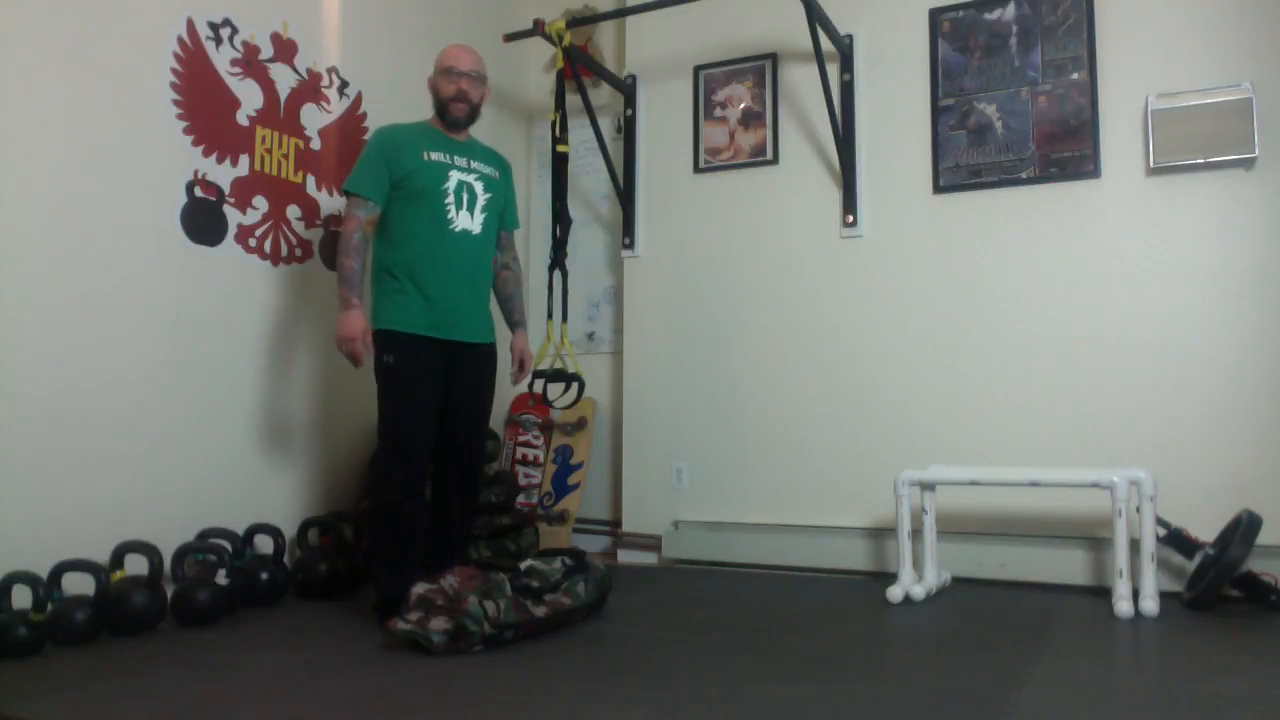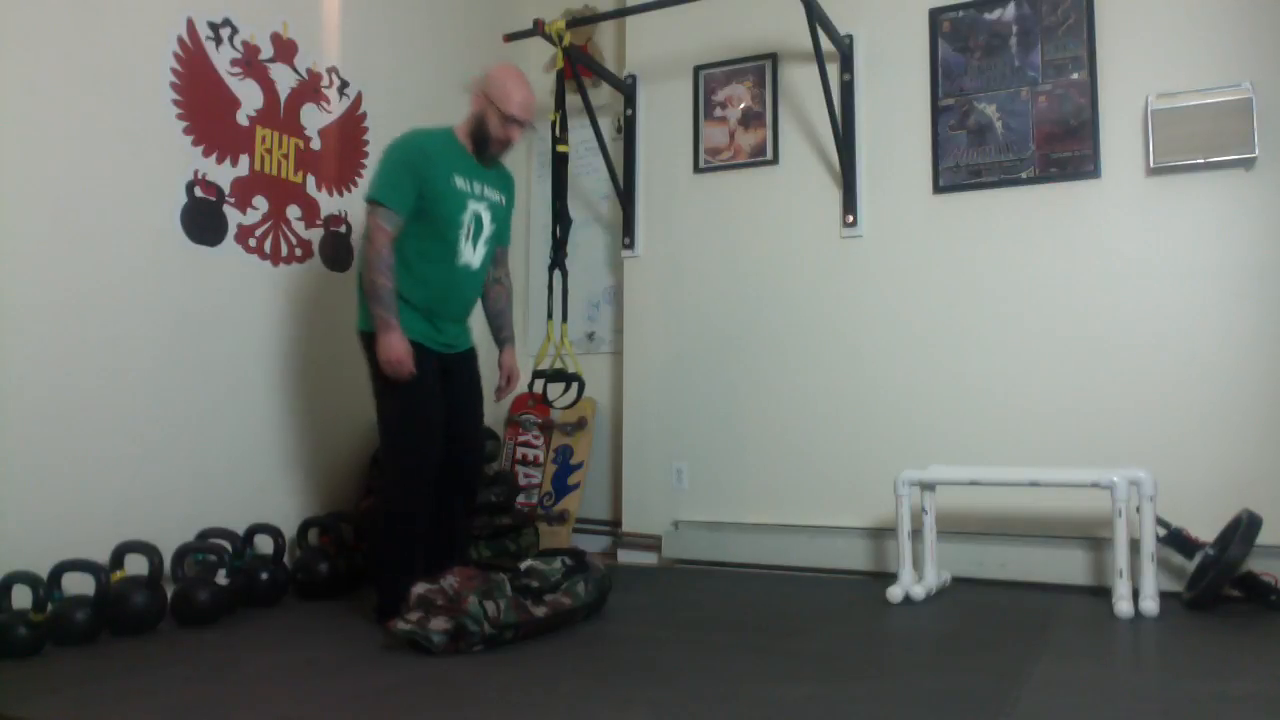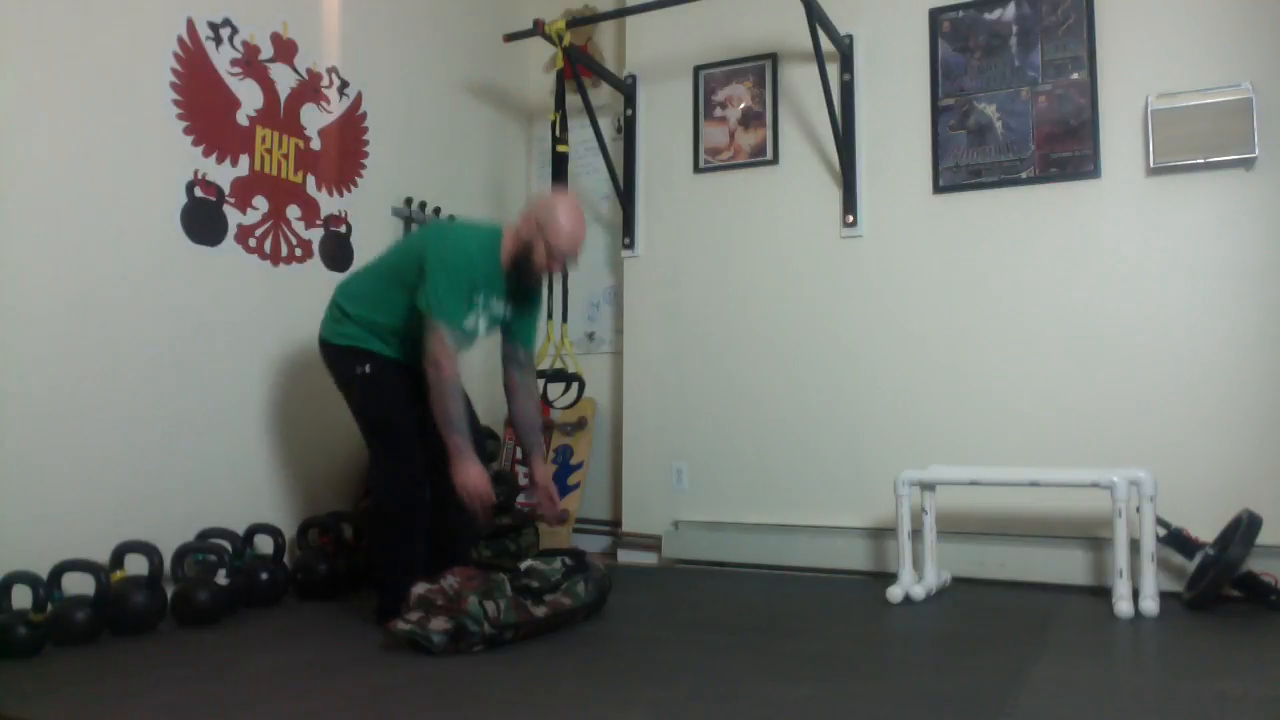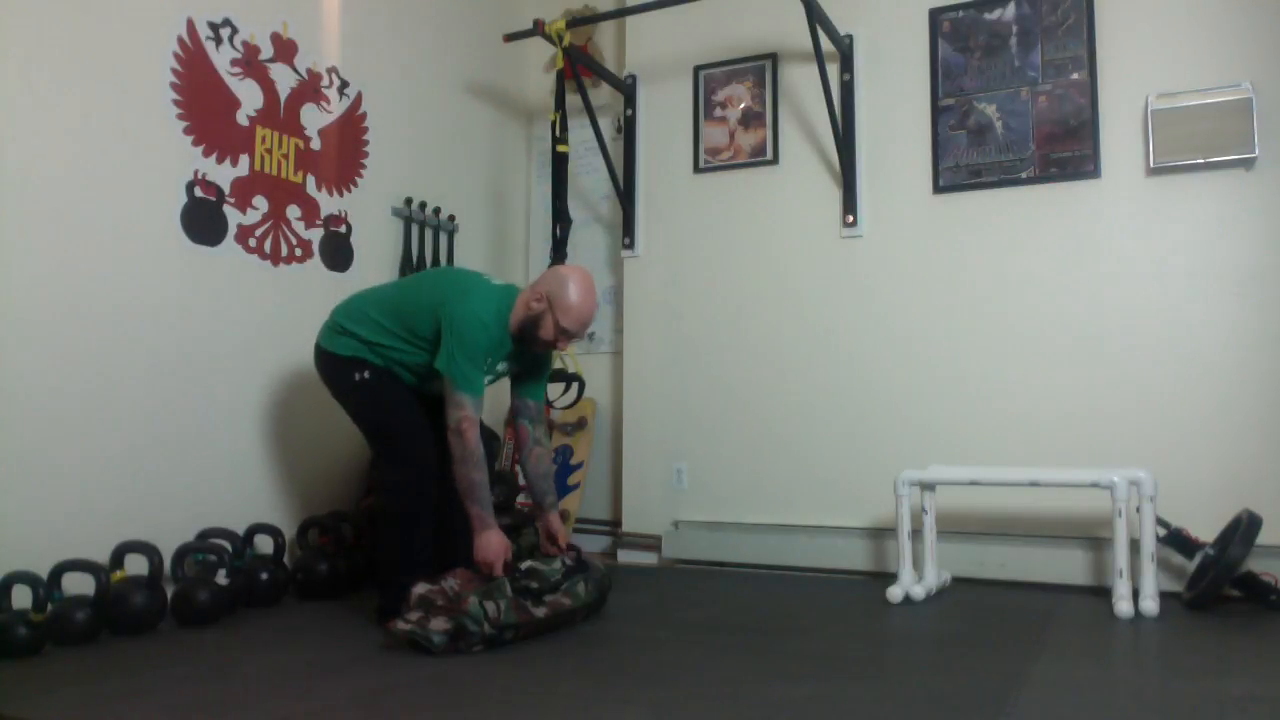
dt=0.4s
person 1, frame 1
left shoulder: (496, 166)
right shoulder: (395, 144)
left elbow: (504, 254)
right elbow: (357, 226)
left wrist: (518, 327)
right wrist: (352, 305)
left hip: (475, 339)
right hip: (408, 333)
left knee: (463, 465)
right knee: (405, 465)
right ankle: (397, 597)
person 1, frame 2
left shoulder: (500, 180)
right shoulder: (418, 151)
left elbow: (495, 268)
right elbow: (379, 237)
left wrist: (506, 344)
right wrist: (389, 329)
left hip: (453, 341)
right hip: (399, 333)
left knee: (463, 463)
right knee: (414, 463)
right ankle: (399, 601)
person 1, frame 3
left shoulder: (525, 284)
right shoulder: (460, 252)
left elbow: (521, 375)
right elbow: (441, 359)
left wrist: (537, 461)
right wrist: (462, 456)
left hip: (408, 350)
right hip: (358, 340)
left knee: (459, 454)
right knee: (406, 463)
right ankle: (398, 604)
person 1, frame 4
left shoulder: (532, 340)
right shoulder: (475, 315)
left elbow: (531, 430)
right elbow: (464, 429)
left wrist: (548, 512)
right wrist: (484, 527)
left hip: (409, 364)
right hip: (354, 351)
left knee: (466, 468)
right knee: (415, 460)
right ankle: (400, 605)
